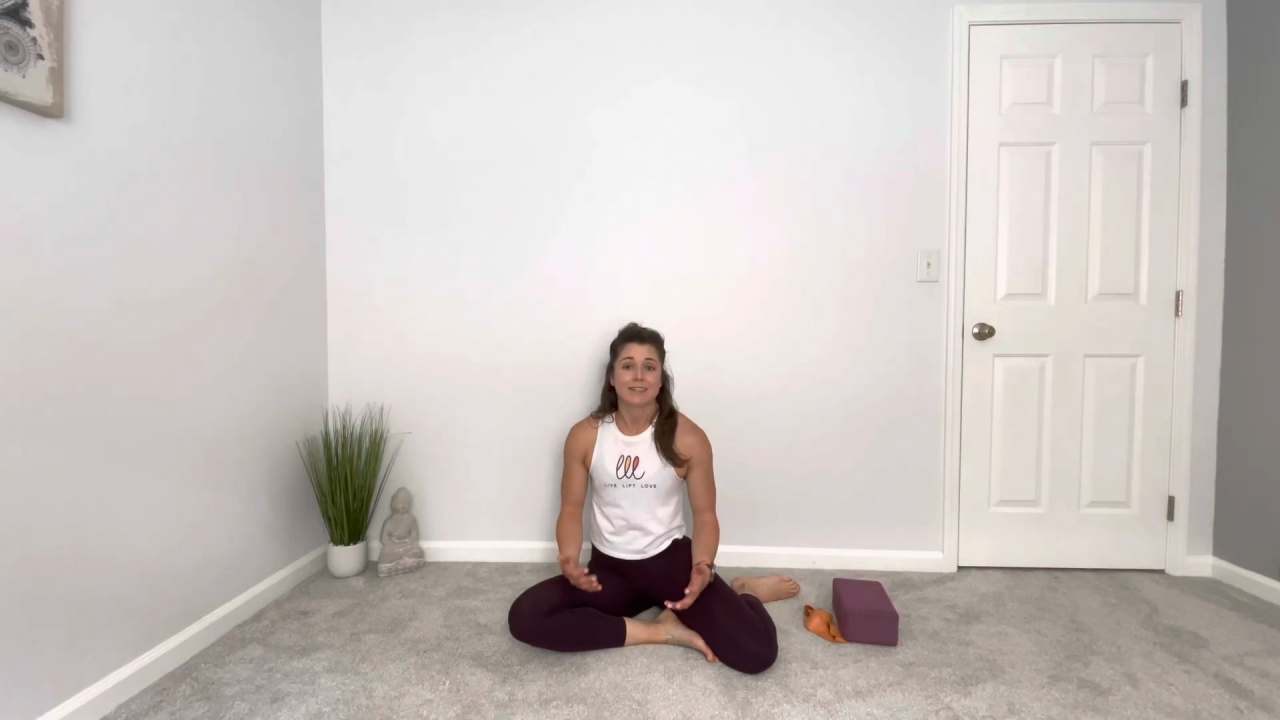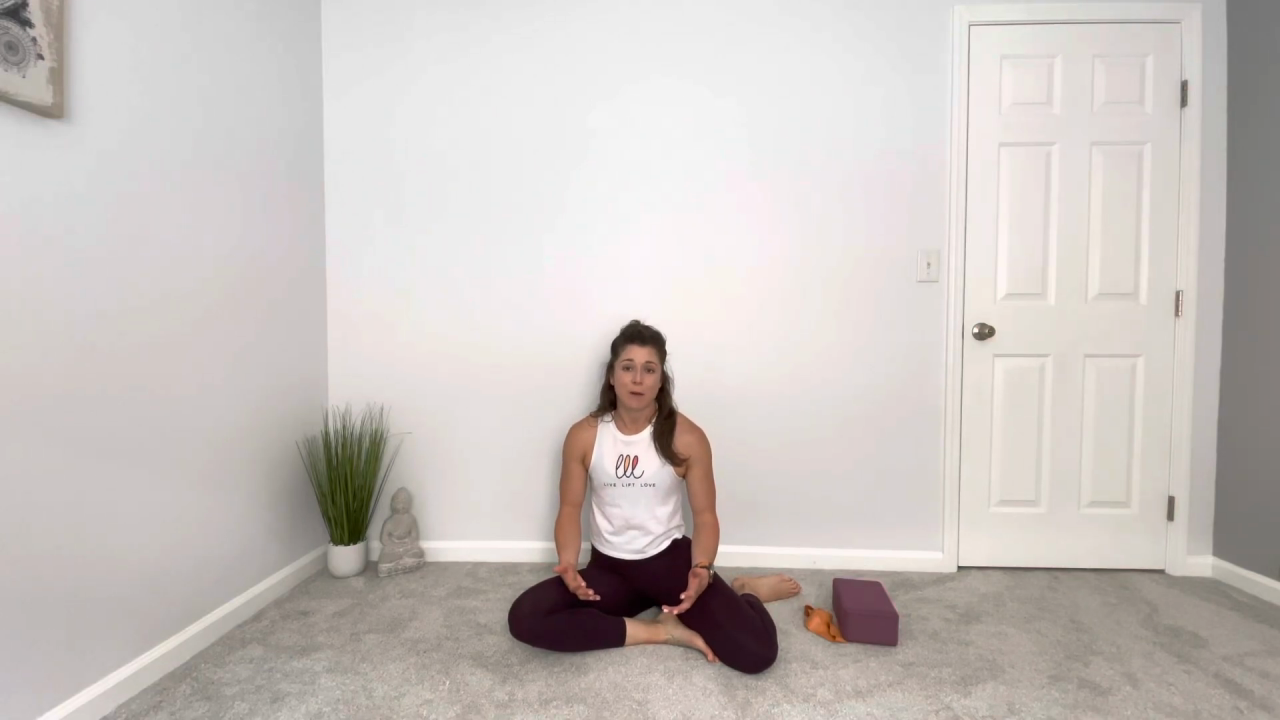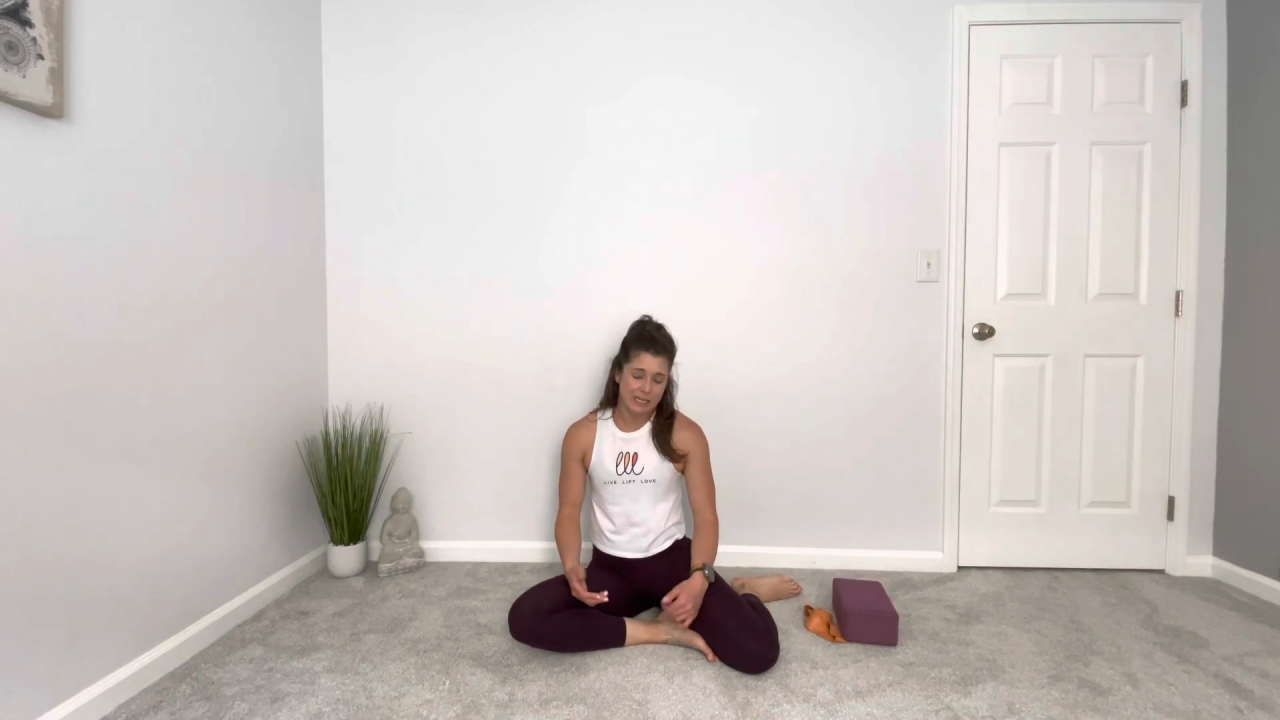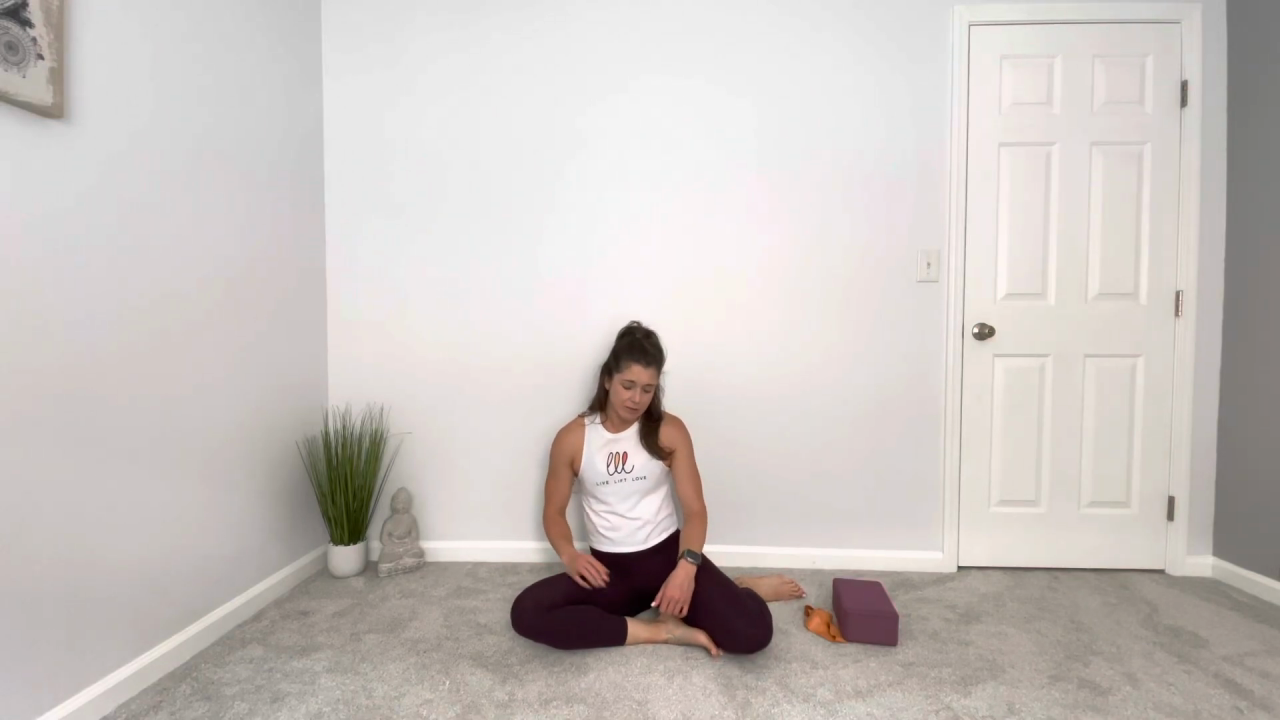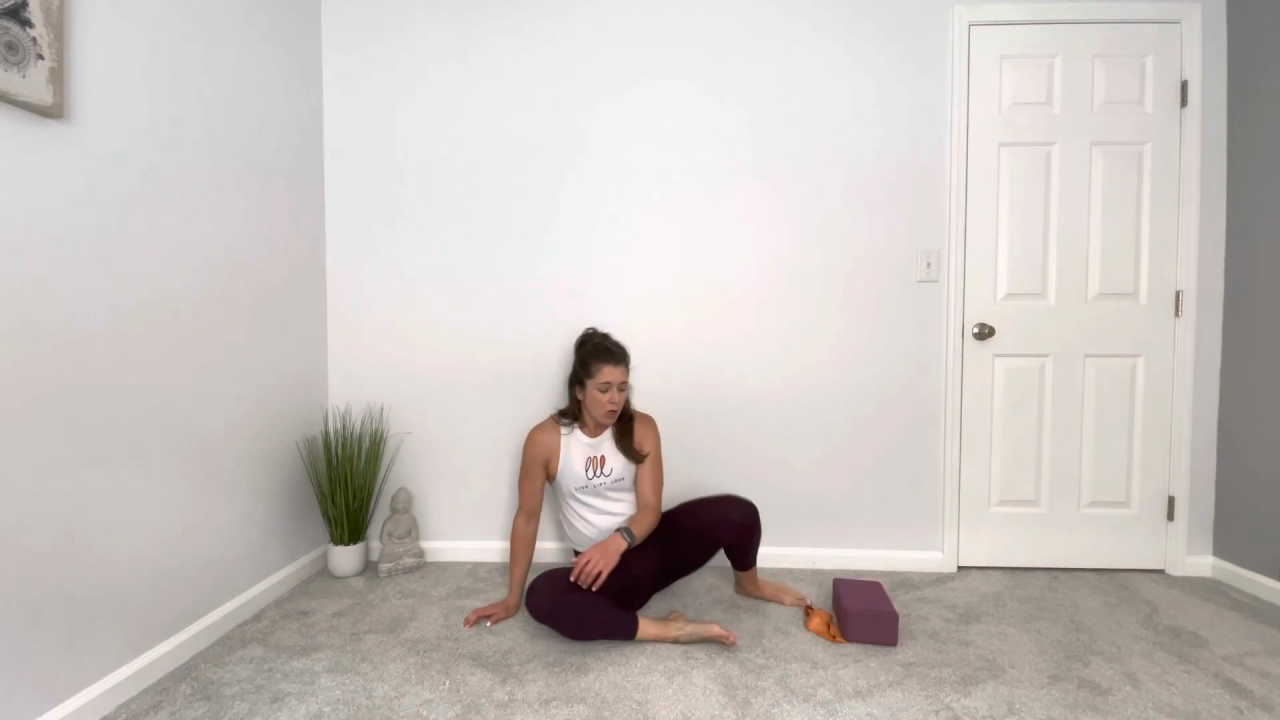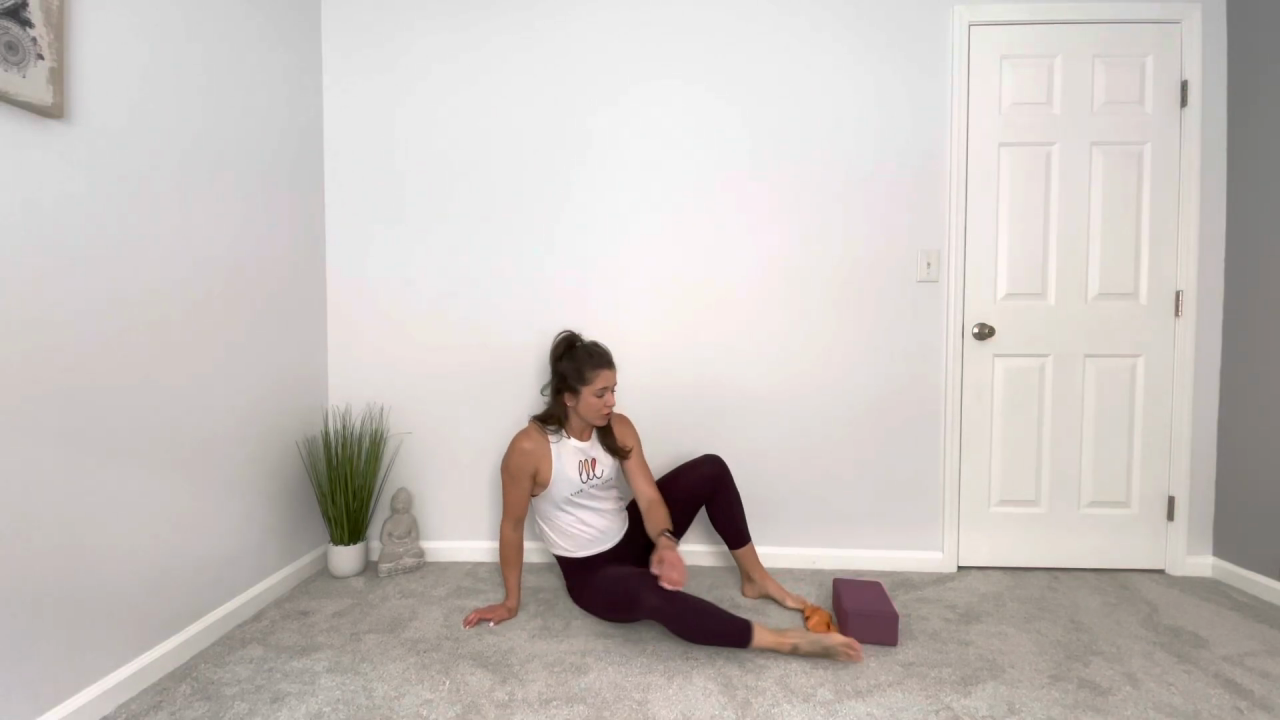
dt=0.4s
person 1, frame 1
left shoulder: (688, 438)
right shoulder: (584, 435)
left elbow: (705, 515)
right elbow: (571, 508)
left wrist: (704, 568)
right wrist: (570, 560)
left hip: (670, 560)
right hip: (609, 567)
left knee: (757, 652)
right knee: (525, 618)
left ankle: (741, 592)
right ankle: (663, 631)
person 1, frame 2
left shoulder: (687, 437)
right shoulder: (584, 435)
left elbow: (705, 515)
right elbow: (570, 509)
left wrist: (702, 570)
right wrist: (567, 564)
left hip: (670, 559)
right hip: (609, 568)
left knee: (757, 651)
right knee: (524, 618)
left ankle: (741, 592)
right ankle: (663, 631)
person 1, frame 3
left shoulder: (685, 435)
right shoulder: (583, 434)
left elbow: (705, 515)
right elbow: (569, 510)
left wrist: (701, 577)
right wrist: (571, 568)
left hip: (672, 560)
right hip: (610, 568)
left knee: (759, 653)
right knee: (524, 619)
left ankle: (741, 593)
right ankle: (663, 631)
person 1, frame 4
left shoulder: (670, 431)
right shoulder: (572, 438)
left elbow: (694, 509)
right elbow: (553, 512)
left wrist: (686, 568)
right wrist: (569, 554)
left hip: (666, 555)
right hip: (609, 568)
left knee: (753, 633)
right knee: (526, 614)
left ankle: (740, 589)
right ankle: (663, 631)
person 1, frame 5
left shoulder: (642, 428)
right shoulder: (546, 438)
left elbow: (650, 509)
right elbow: (527, 516)
left wrist: (618, 541)
right wrist: (511, 598)
left hip: (649, 543)
right hip: (601, 564)
left knee: (738, 512)
right knee: (541, 597)
left ankle: (748, 583)
right ankle: (668, 630)
person 1, frame 6
left shoulder: (618, 429)
right shoulder: (530, 447)
left elbow: (650, 499)
right elbow: (512, 525)
left wrist: (665, 542)
right wrist: (511, 602)
left hip: (630, 541)
right hip: (591, 575)
left knee: (710, 468)
right knee: (653, 594)
left ankle: (756, 580)
right ankle: (781, 640)
